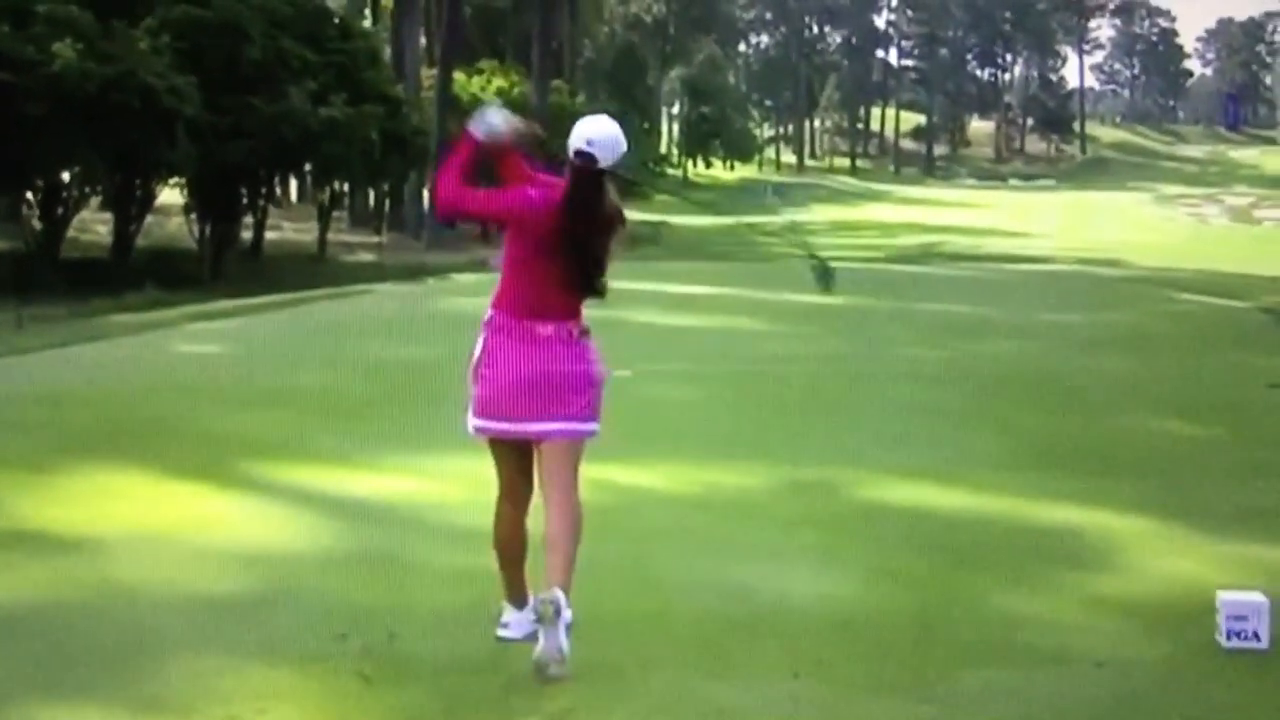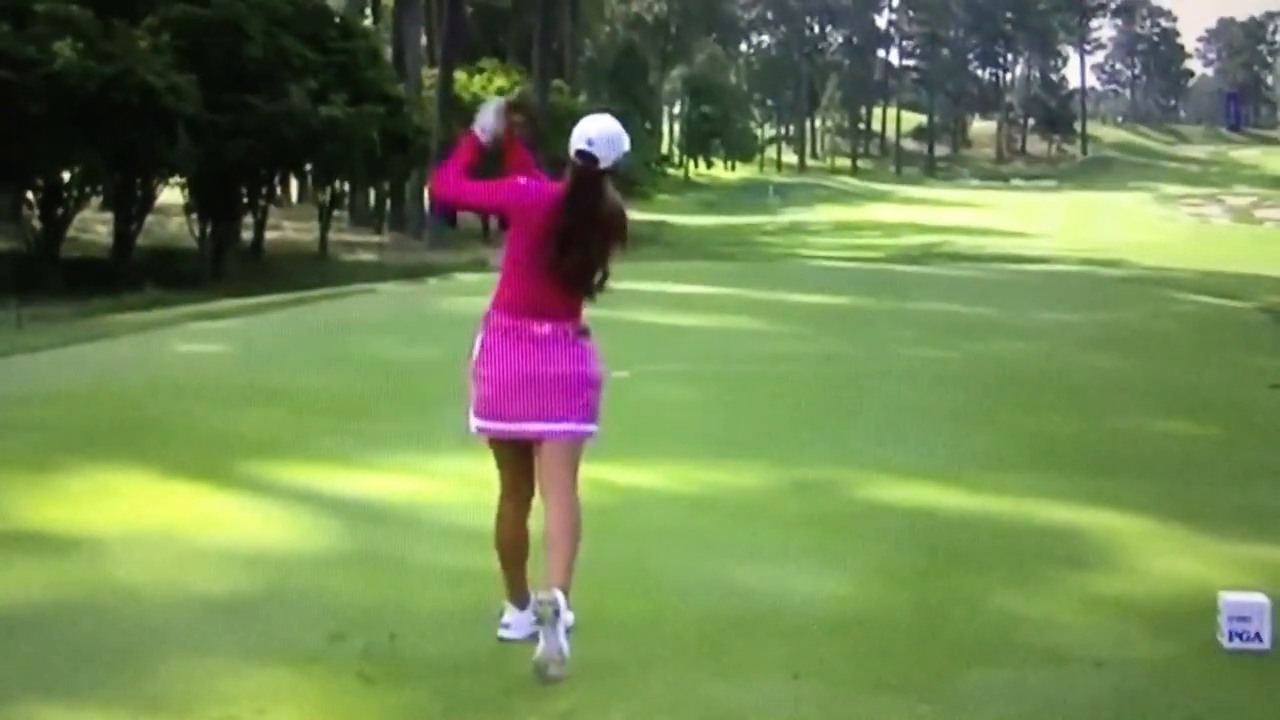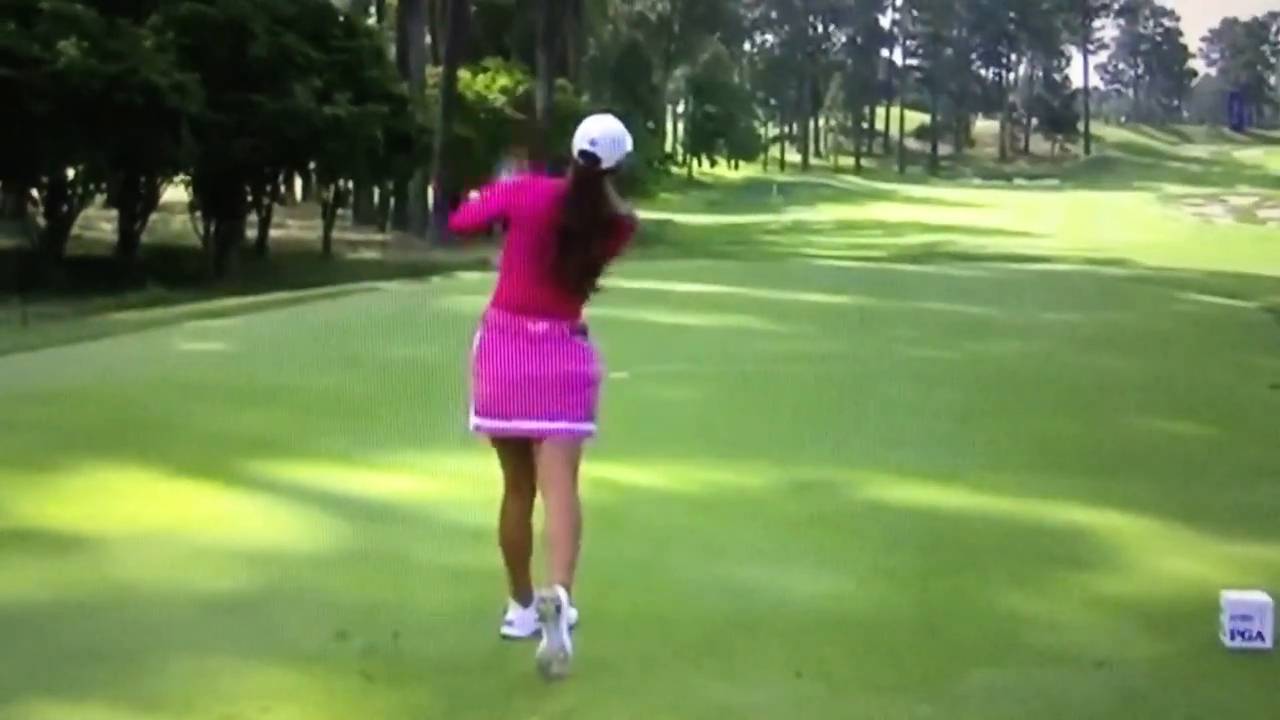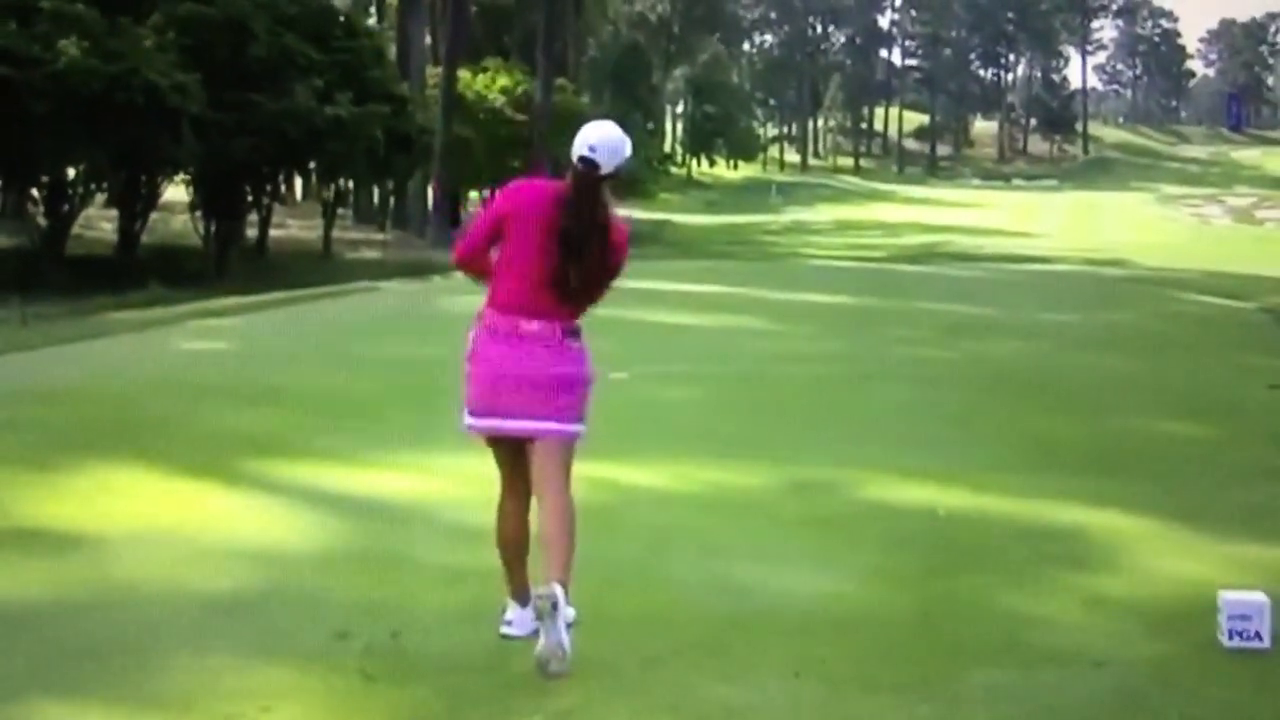
dt=0.2s
person 1, frame 1
left shoulder: (536, 203)
right shoulder: (604, 214)
left elbow: (447, 196)
left wrist: (477, 136)
right wrist: (507, 147)
left hip: (507, 351)
right hip: (567, 357)
left knee: (513, 492)
right knee: (560, 489)
left ankle: (517, 608)
right ankle: (555, 599)
person 1, frame 2
left shoulder: (526, 195)
right shoulder: (610, 217)
left elbow: (444, 187)
left wrist: (480, 134)
right wrist: (519, 150)
left hip: (505, 350)
right hip: (565, 357)
left knee: (514, 491)
right knee: (560, 489)
left ankle: (519, 608)
right ankle: (555, 601)
person 1, frame 3
left shoulder: (525, 192)
right shoulder: (616, 223)
left elbow: (460, 223)
left wrist: (503, 189)
left hip: (503, 346)
right hip: (564, 355)
left knee: (517, 489)
right knee: (560, 488)
left ankle: (522, 607)
right ankle: (558, 598)
person 1, frame 4
left shoulder: (521, 194)
right shoulder: (614, 234)
left elbow: (465, 255)
right elbow: (582, 298)
left hip: (496, 347)
right hip: (557, 357)
left knee: (514, 488)
right knee: (552, 488)
left ankle: (519, 606)
right ankle: (554, 597)
